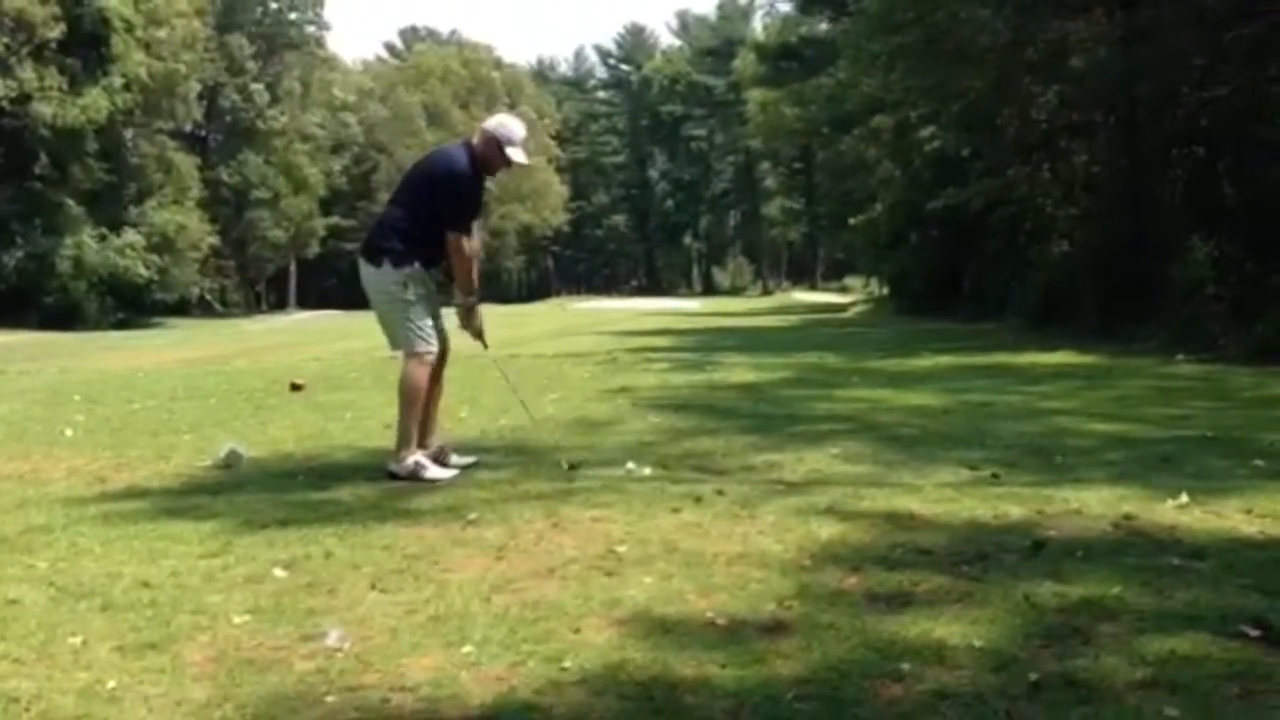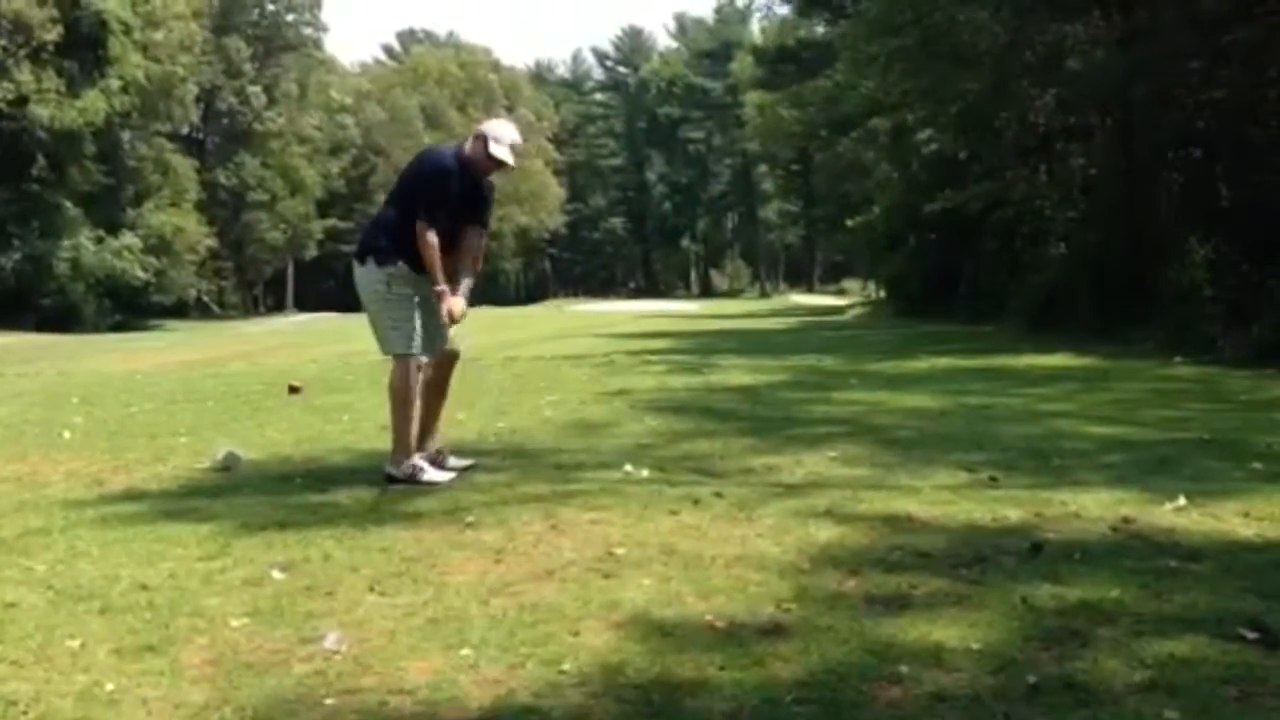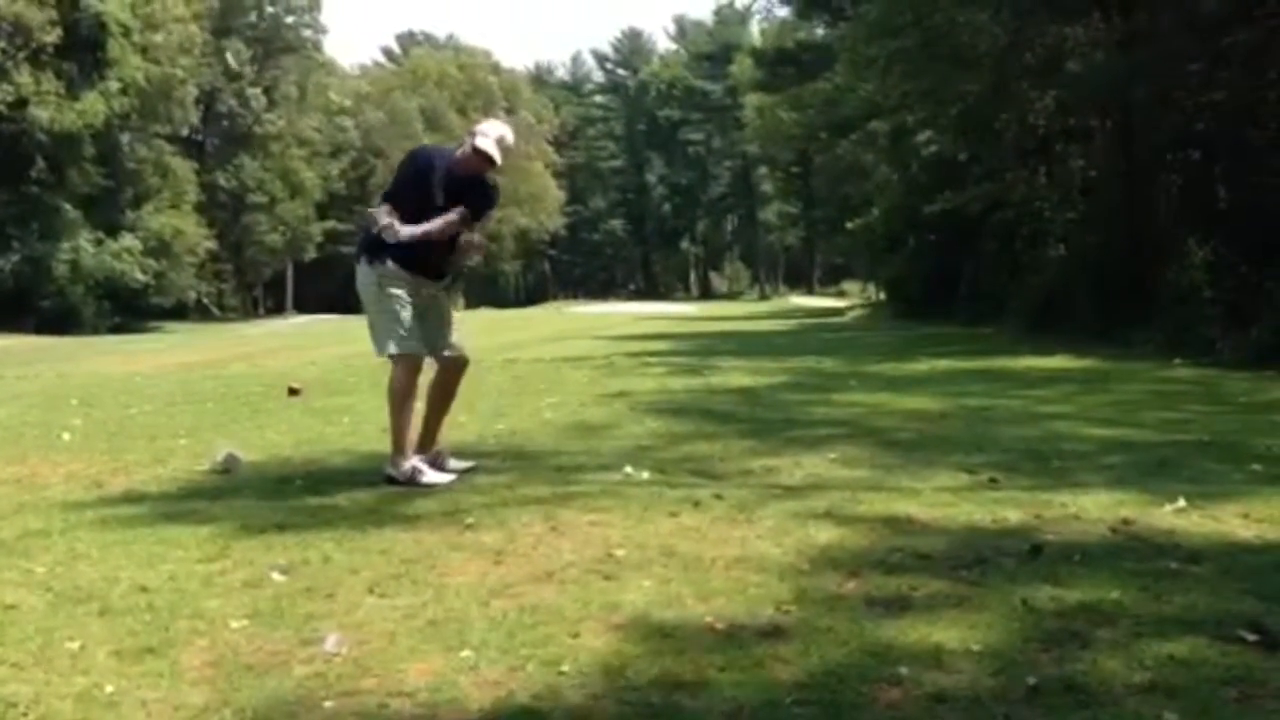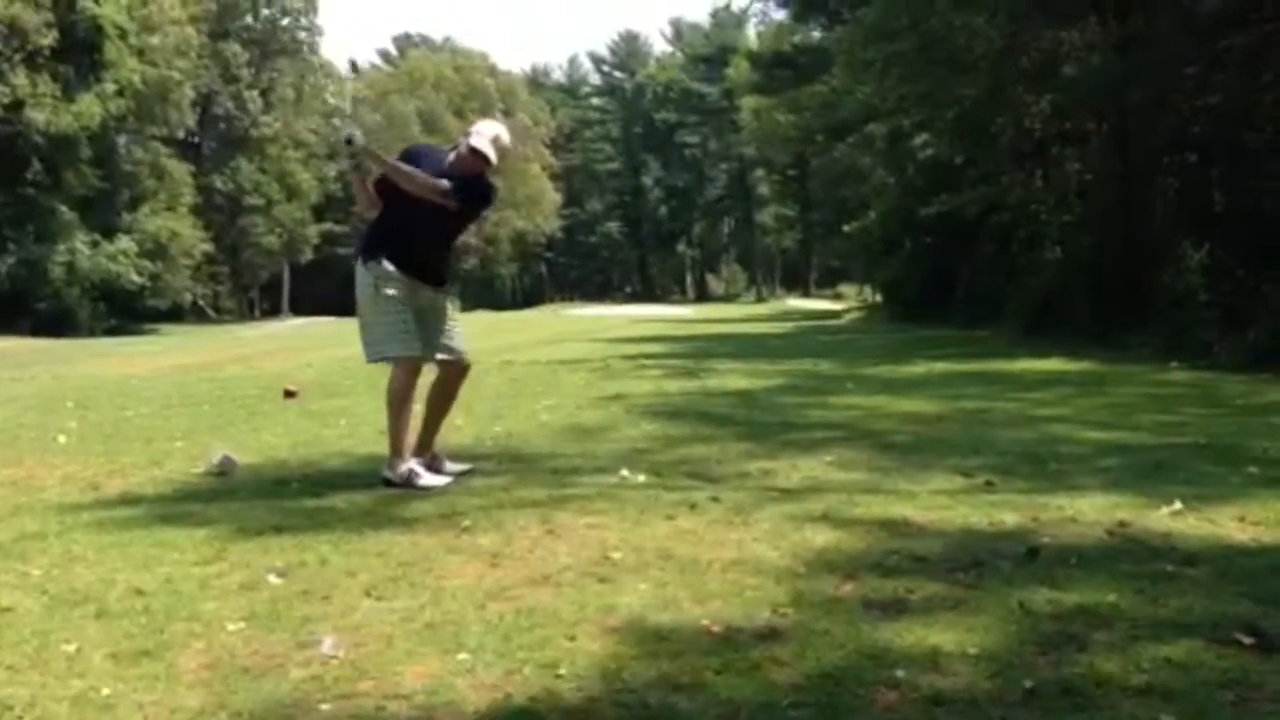
dt=0.2s
person 1, frame 1
left shoulder: (469, 170)
right shoulder: (455, 169)
left elbow: (470, 238)
right elbow: (455, 242)
left wrist: (466, 294)
right wrist: (470, 301)
left hip: (412, 265)
right hip: (392, 264)
left knee: (438, 351)
right knee: (422, 352)
left ankle: (428, 447)
right ankle: (404, 457)
person 1, frame 2
left shoulder: (481, 187)
right shoulder: (438, 164)
left elbow: (474, 241)
right elbow: (425, 231)
left wrist: (462, 292)
right wrist: (443, 288)
left hip: (416, 272)
right hip: (384, 265)
left knee: (444, 354)
right knee: (410, 356)
left ankle: (426, 448)
right ankle: (401, 460)
person 1, frame 3
left shoulder: (485, 191)
right shoulder: (425, 160)
left elbow: (453, 222)
right elbow: (387, 209)
left wrist: (414, 232)
right wrist: (386, 222)
left hip: (429, 277)
right hip: (385, 267)
left knee: (454, 359)
right knee: (407, 357)
left ankle: (427, 450)
right ankle: (401, 461)
person 1, frame 4
left shoulder: (481, 190)
right shoulder: (419, 155)
left elbow: (431, 190)
right elbow: (371, 208)
left wrist: (374, 157)
right wrist: (359, 166)
left hip: (431, 283)
right hip: (383, 270)
left knee: (456, 363)
right knee: (408, 361)
left ankle: (424, 453)
right ankle: (398, 464)
